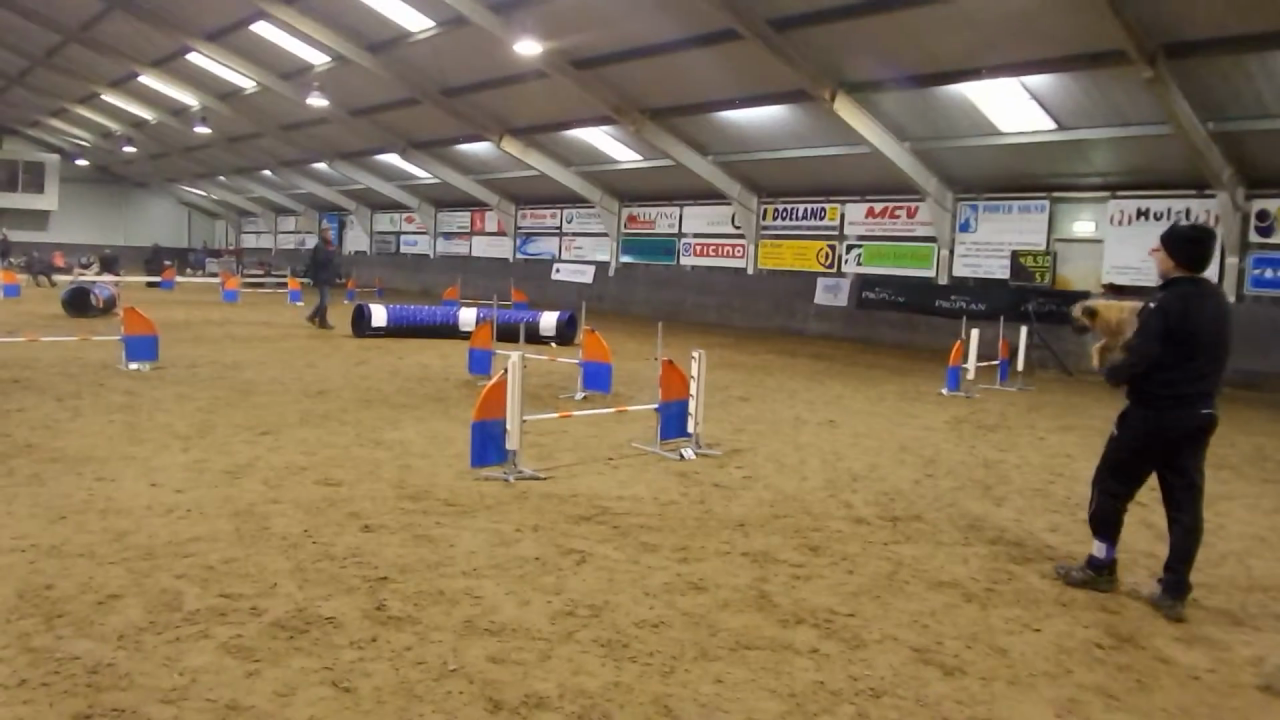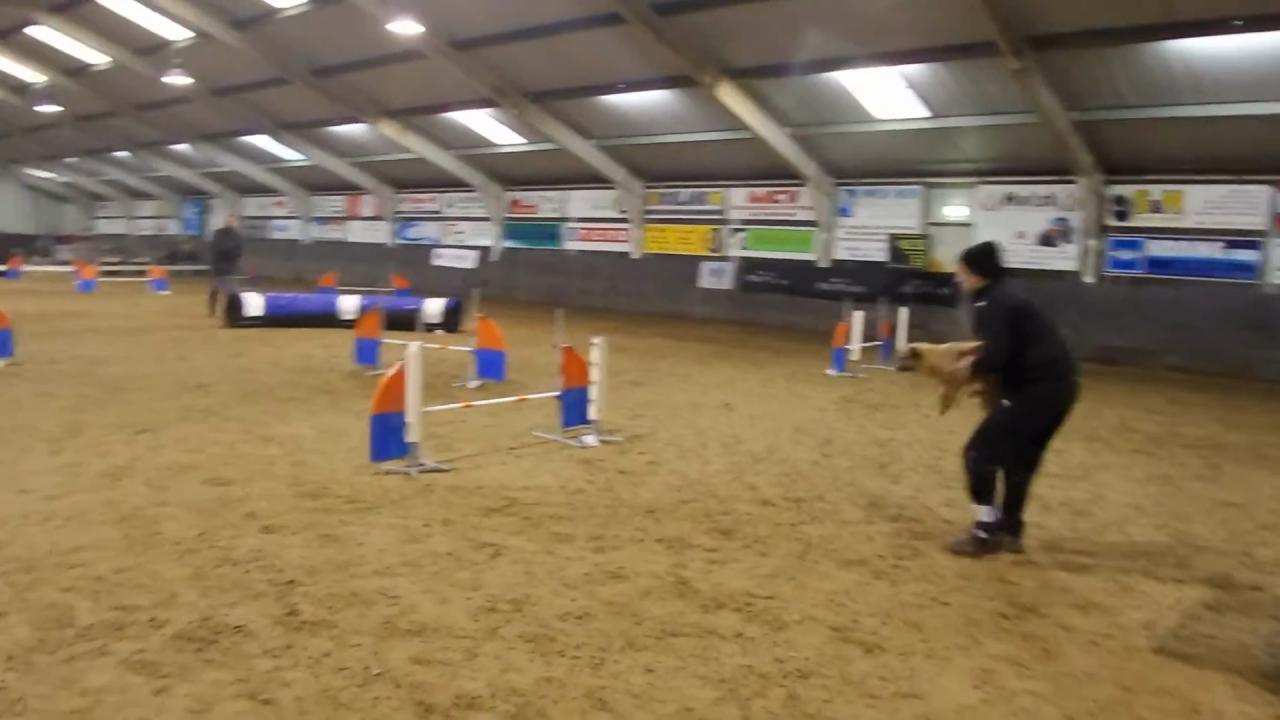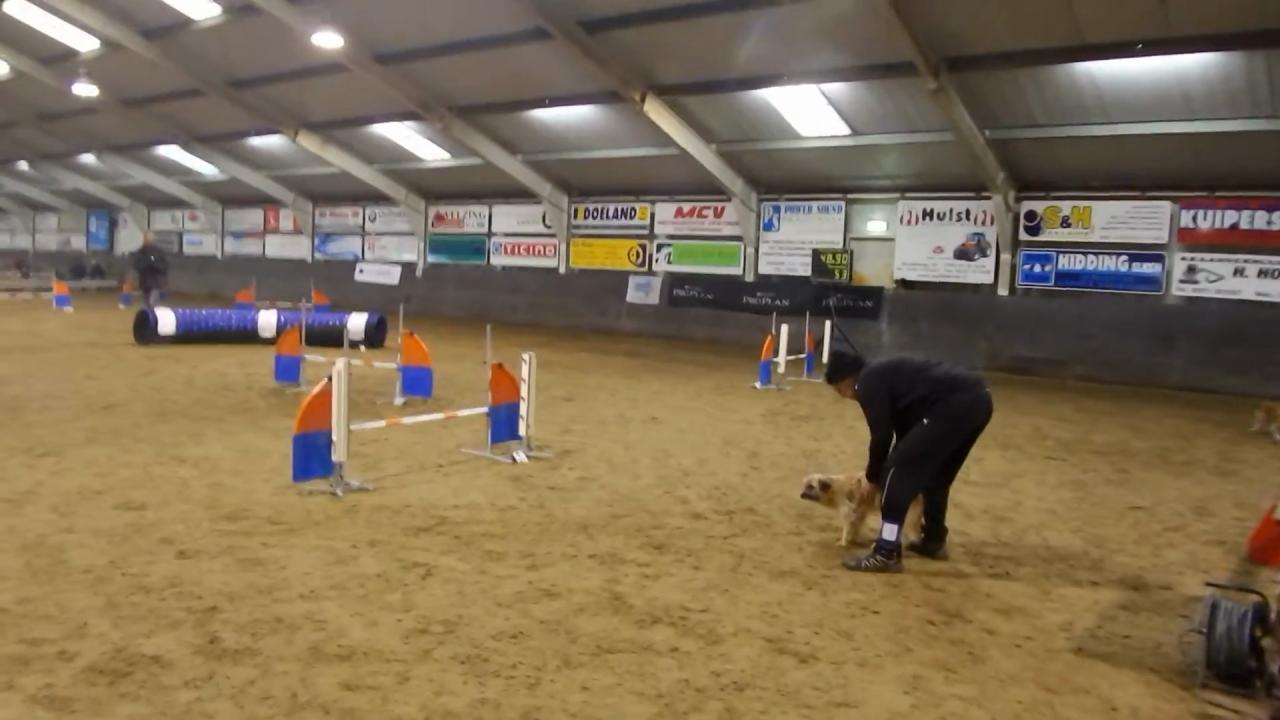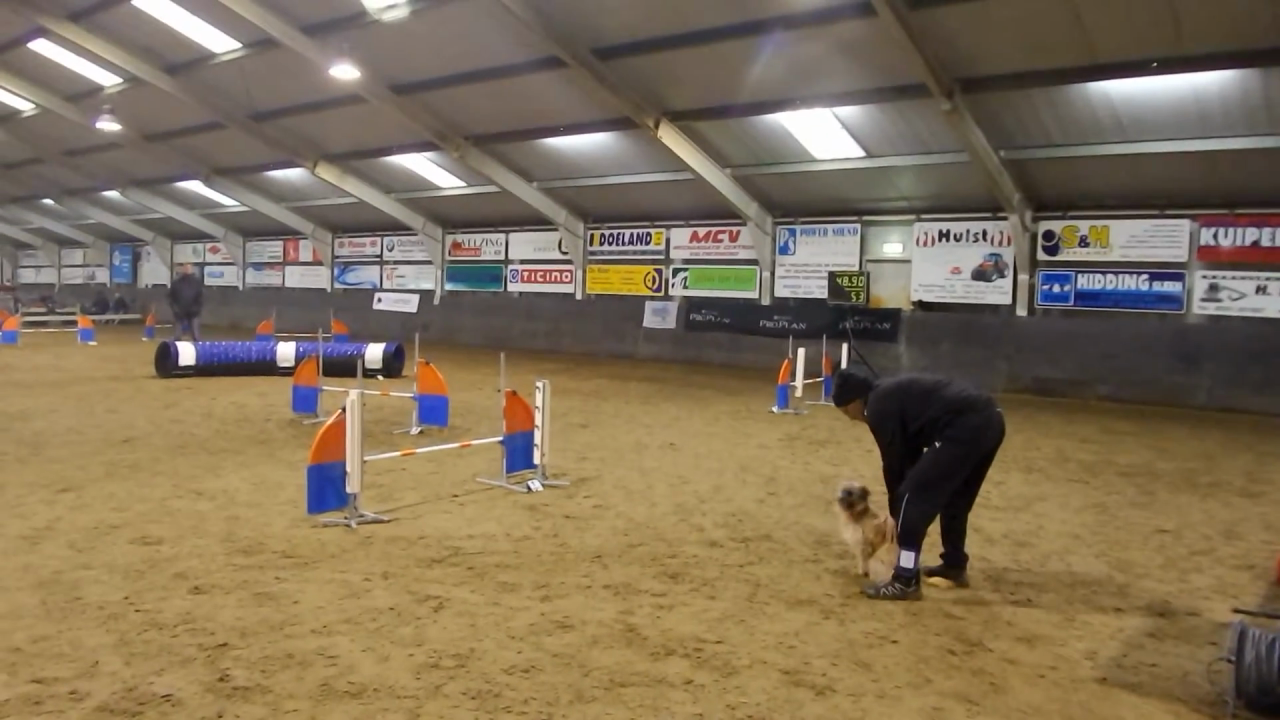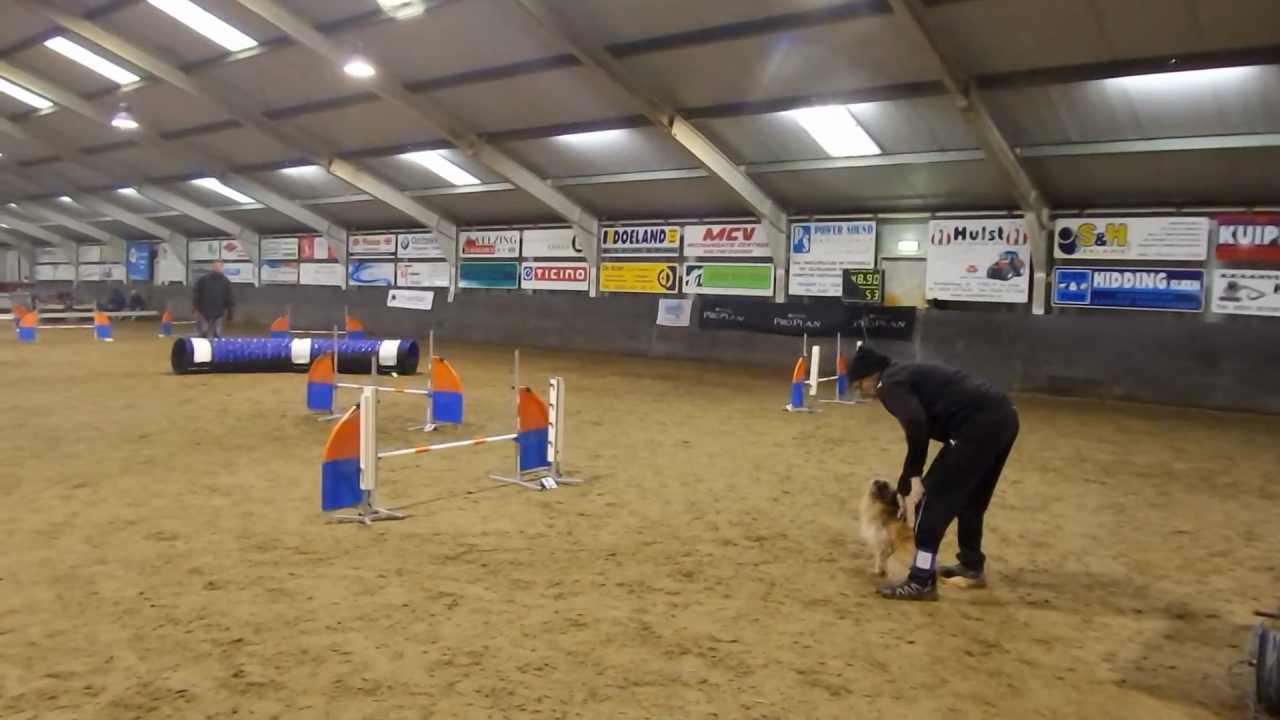
dt=0.7s
person 1, frame 1
left shoulder: (1165, 304)
right shoulder: (1216, 301)
left elbow: (1139, 365)
left wrist: (1111, 371)
right wrist: (1131, 345)
left hip: (1154, 415)
right hip: (1200, 416)
left knee: (1111, 486)
right knee: (1185, 502)
left ankle: (1099, 567)
right ankle: (1174, 593)
person 1, frame 2
left shoulder: (990, 305)
right shoulder: (1006, 298)
left elbow: (997, 355)
left wrist: (972, 369)
right wrist: (980, 364)
left hip: (1037, 389)
right hip: (1060, 384)
left knee: (981, 451)
right knee: (1021, 458)
left ankle: (986, 532)
right ankle: (1009, 530)
person 1, frame 3
left shoulder: (868, 382)
right shoulder: (885, 372)
left elbow: (881, 435)
right elbow: (905, 428)
left wrist: (873, 477)
left hip: (953, 406)
right hip: (978, 398)
left knee: (898, 472)
right knee: (937, 474)
left ankle: (887, 554)
right ankle: (934, 540)
person 1, frame 4
left shoulder: (879, 406)
right shoulder: (893, 393)
left elbow: (894, 462)
right elbow: (912, 453)
left wrist: (896, 511)
right wrist: (902, 509)
left hip: (965, 428)
right hip: (990, 419)
left knee: (914, 497)
right knee: (955, 498)
left ankle: (906, 581)
right ankle: (955, 567)
person 1, frame 5
left shoulder: (891, 383)
right shoulder: (906, 376)
left elbow: (916, 425)
right elbow: (921, 428)
left wrist: (915, 472)
right wrist: (904, 487)
left hip: (979, 424)
right hip: (1003, 416)
left knee: (933, 496)
right knee: (971, 497)
left ankle: (921, 581)
right ankle: (971, 566)
